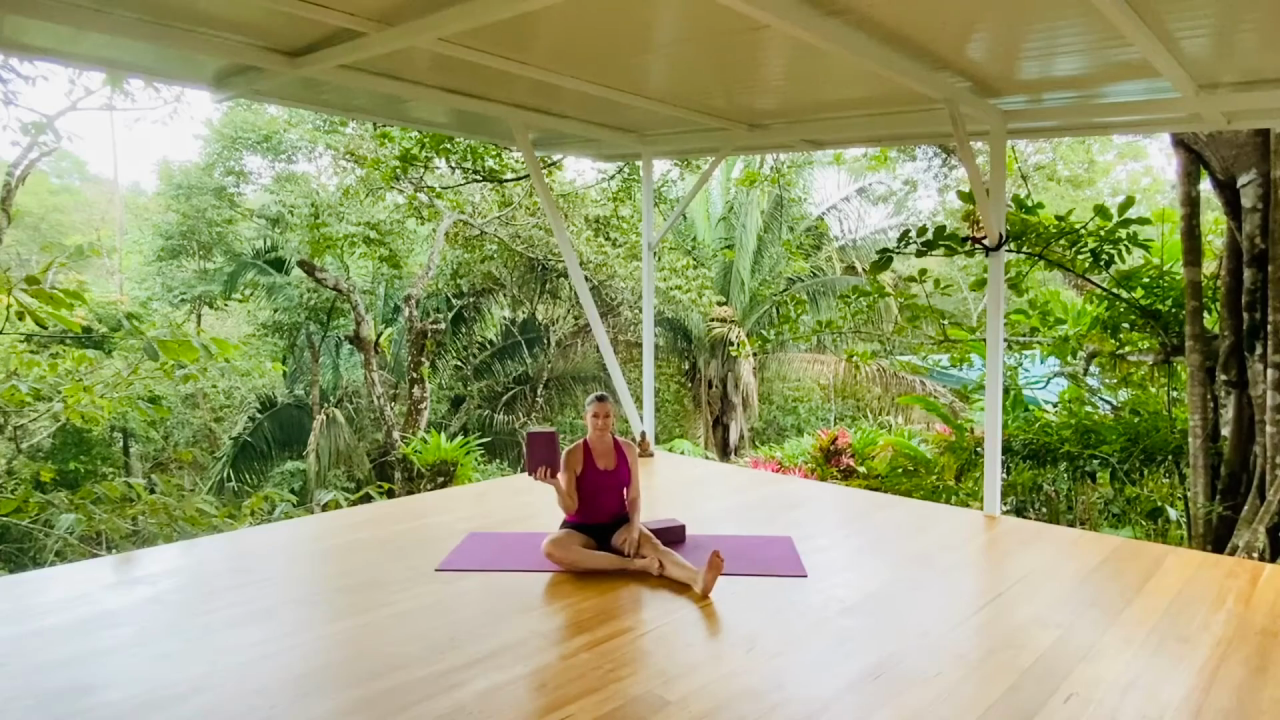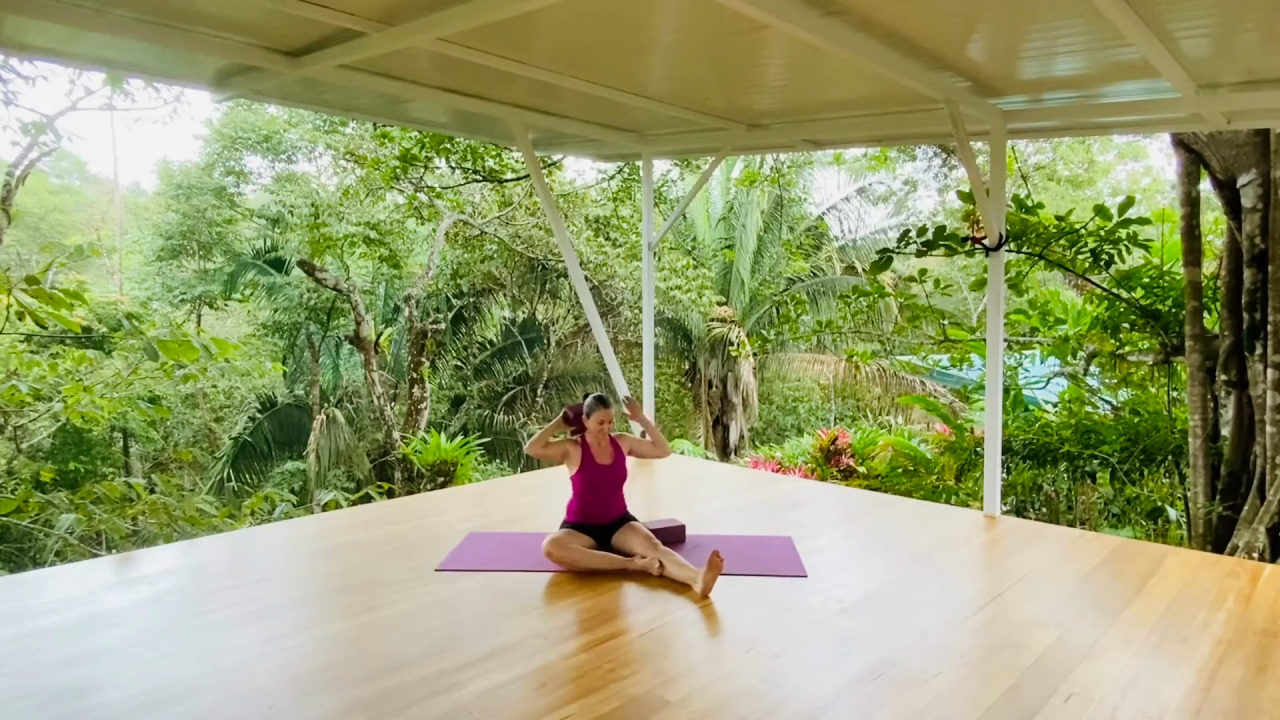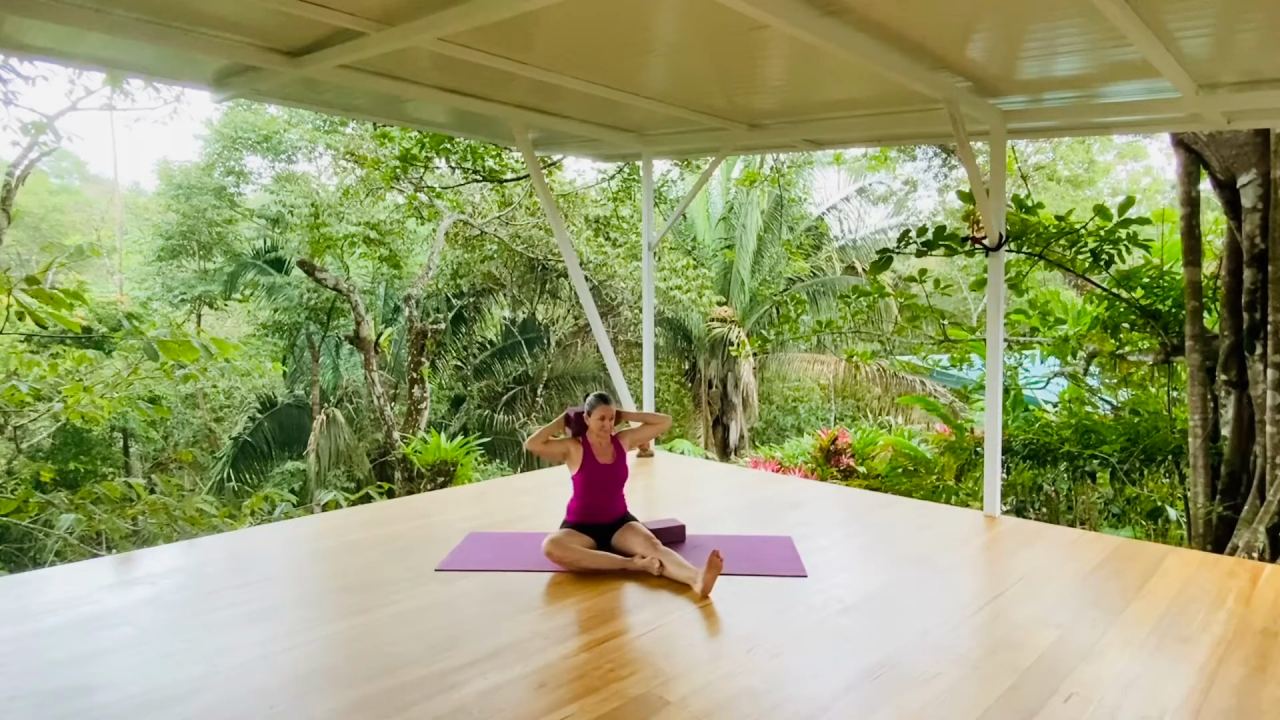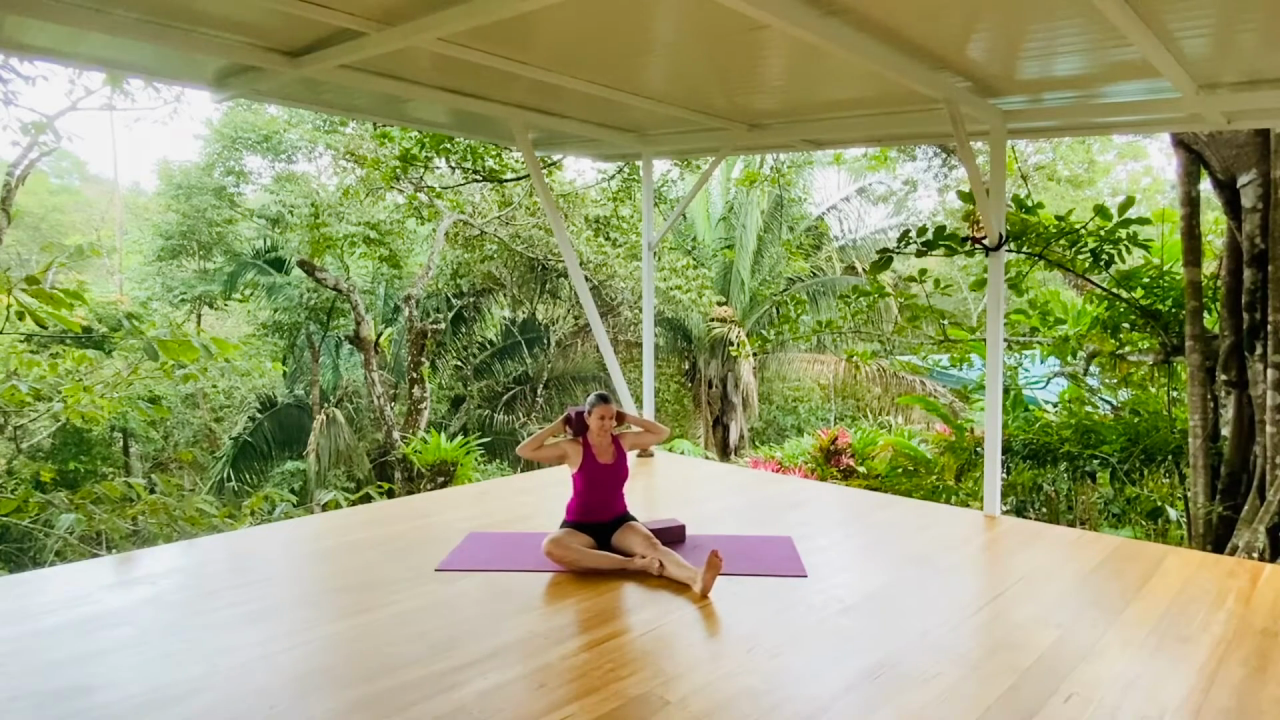
dt=1s
person 1, frame 1
left shoulder: (627, 449)
right shoulder: (573, 455)
left elbow: (634, 497)
right elbow: (570, 508)
left wrist: (634, 528)
right wrist: (557, 486)
left hip: (618, 523)
right hip: (581, 528)
left knee: (652, 545)
right knee: (551, 547)
left ankle: (697, 579)
right ankle: (633, 564)
person 1, frame 2
left shoulder: (622, 442)
right shoulder: (572, 448)
left elbow: (663, 450)
right elbow: (532, 449)
left wrist: (641, 419)
right wrist: (558, 423)
left hip: (619, 522)
right hip: (581, 527)
left knee: (652, 545)
right knee: (551, 547)
left ankle: (696, 578)
right ankle: (631, 563)
person 1, frame 3
left shoulder: (623, 440)
right shoulder: (573, 448)
left elbow: (665, 421)
right elbow: (532, 444)
left wrist: (624, 416)
right wrist: (561, 421)
left hip: (619, 522)
right hip: (581, 527)
left knee: (652, 545)
right knee: (551, 547)
left ankle: (696, 578)
right ankle: (632, 564)
person 1, frame 4
left shoulder: (623, 441)
right shoulder: (573, 448)
left elbow: (662, 433)
right elbow: (524, 451)
left wrist: (628, 418)
right wrist: (558, 425)
left hip: (618, 521)
right hip: (580, 526)
left knee: (651, 544)
right knee: (551, 546)
left ankle: (695, 578)
right ankle: (632, 564)
